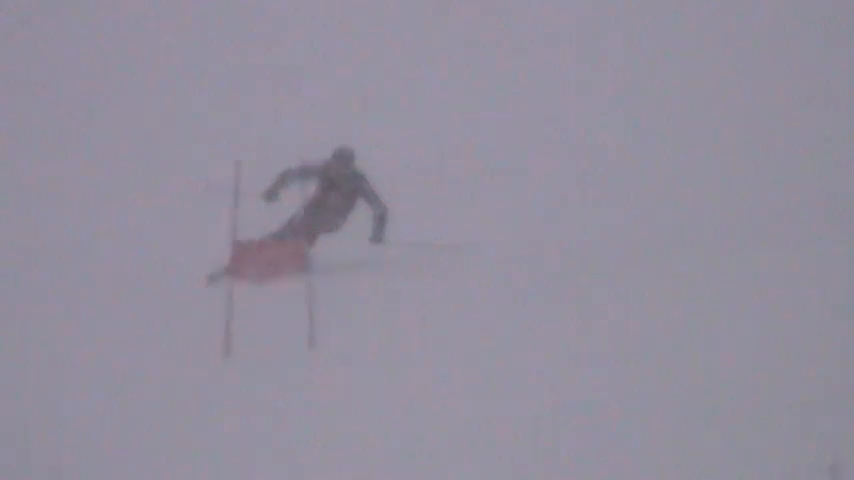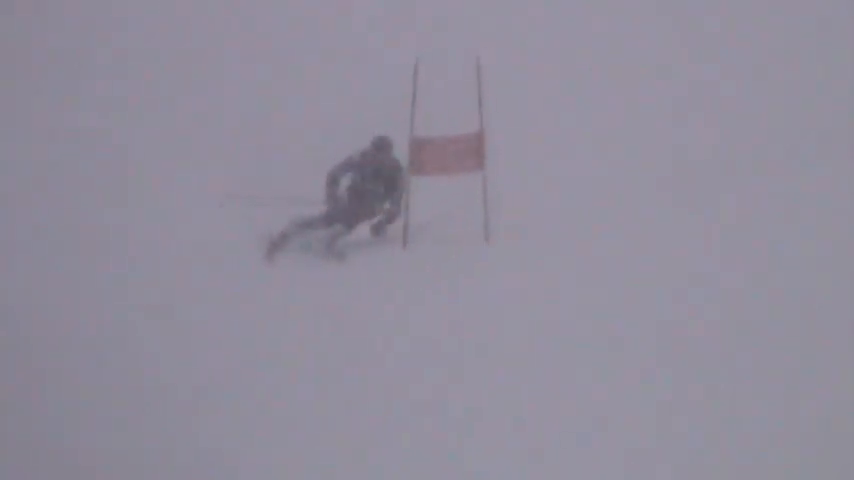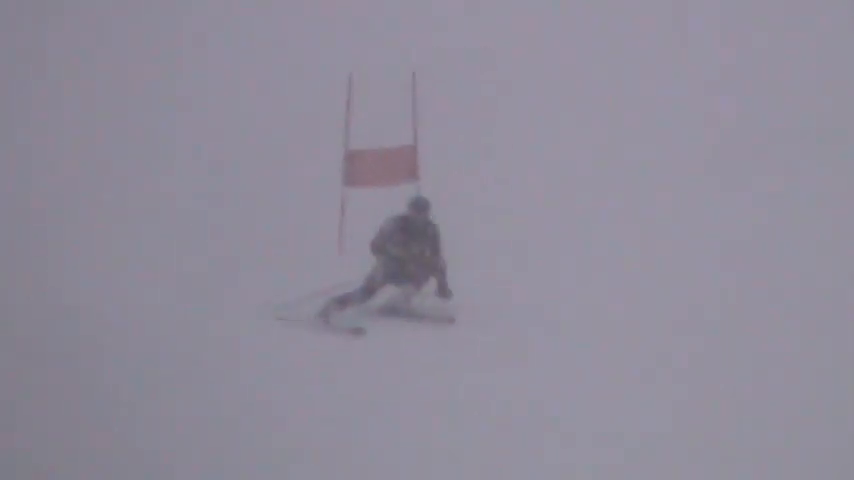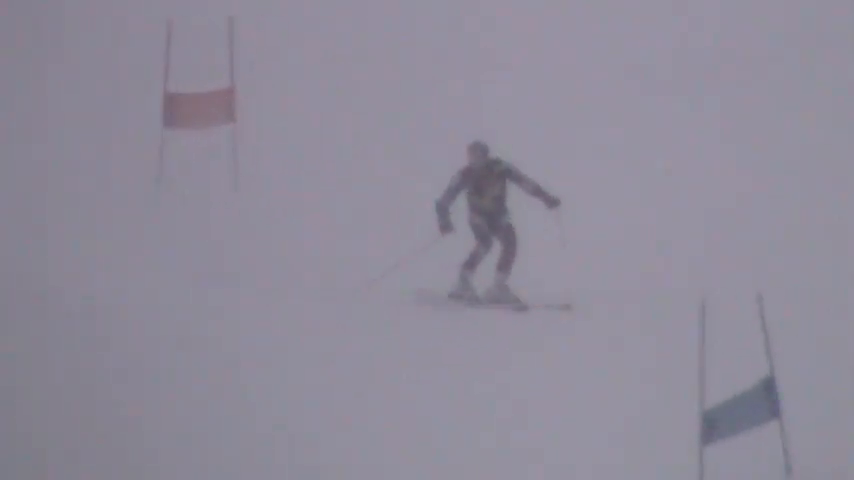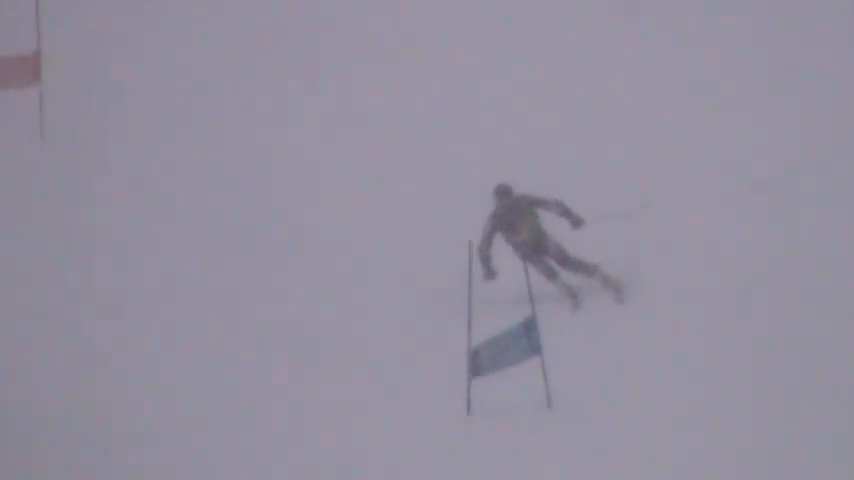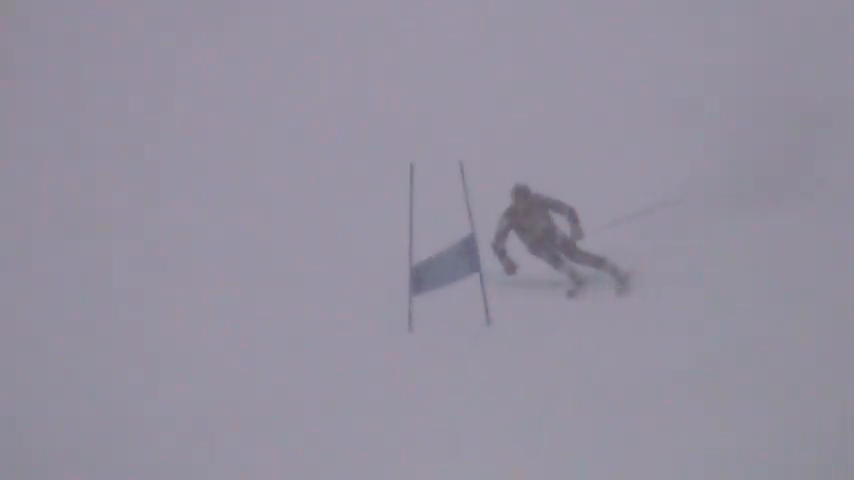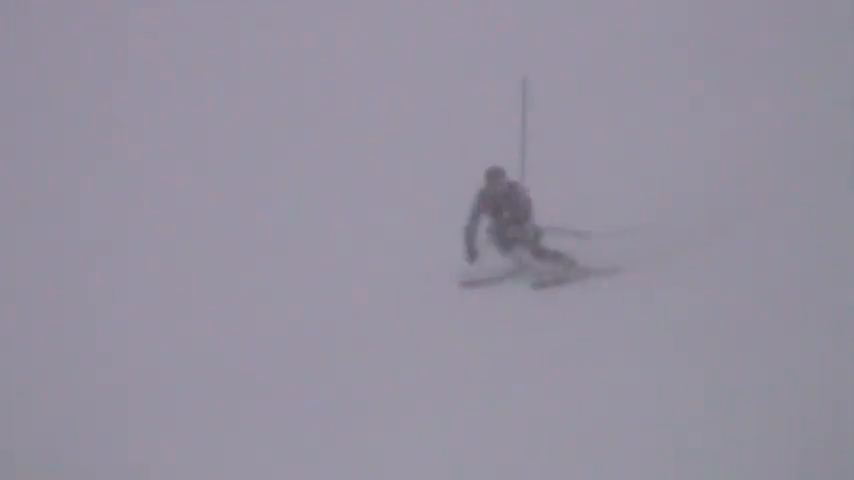
dt=0.4s
person 1, frame 1
left shoulder: (358, 182)
right shoulder: (323, 168)
left elbow: (379, 207)
right elbow: (292, 173)
left wrist: (378, 231)
right wrist: (274, 189)
left hip: (333, 217)
right hip: (312, 211)
person 1, frame 2
left shoulder: (395, 171)
right shoulder: (361, 158)
left elbow: (396, 204)
right elbow: (334, 174)
left wrist: (383, 223)
right wrist: (332, 196)
left hip: (371, 206)
right hip: (351, 197)
right knee: (328, 220)
left ankle: (332, 240)
right ankle: (287, 234)
person 1, frame 3
left shoulder: (430, 229)
right shoulder: (395, 222)
left elbow: (437, 257)
right elbow: (376, 245)
left wrist: (442, 284)
left hip: (410, 271)
right hip: (387, 266)
left knee: (427, 270)
right knee: (366, 292)
right ankle: (331, 307)
person 1, frame 4
left shoulder: (499, 167)
right shoulder: (464, 175)
left elbow: (524, 181)
right elbow: (443, 203)
left wrist: (546, 196)
right wrist: (443, 221)
left hip: (499, 215)
right hip: (478, 217)
left knee: (510, 244)
right knee: (484, 245)
left ankle: (498, 289)
right ankle: (463, 285)
person 1, frame 5
left shoulder: (524, 200)
right shoulder: (495, 218)
left elbow: (553, 204)
right elbow: (484, 245)
left wrist: (571, 216)
right wrist: (487, 268)
left hip: (543, 240)
right hip: (526, 250)
left knee: (569, 263)
right knee: (543, 267)
left ankle: (610, 283)
right ankle: (569, 291)
person 1, frame 6
left shoulder: (539, 200)
right shoulder: (509, 216)
left elbow: (566, 209)
right elbow: (497, 243)
left wrist: (575, 226)
right wrist: (506, 261)
left hip: (553, 236)
right hip: (536, 246)
left knee: (574, 254)
right knee: (548, 255)
left ankle: (616, 273)
right ankle: (575, 278)
person 1, frame 7
left shoulder: (515, 189)
right shoulder: (483, 197)
left elbow: (526, 214)
right elbow: (472, 224)
right wrist: (470, 248)
left hip: (525, 228)
right hip: (504, 232)
left knee: (535, 251)
left ankle: (568, 263)
